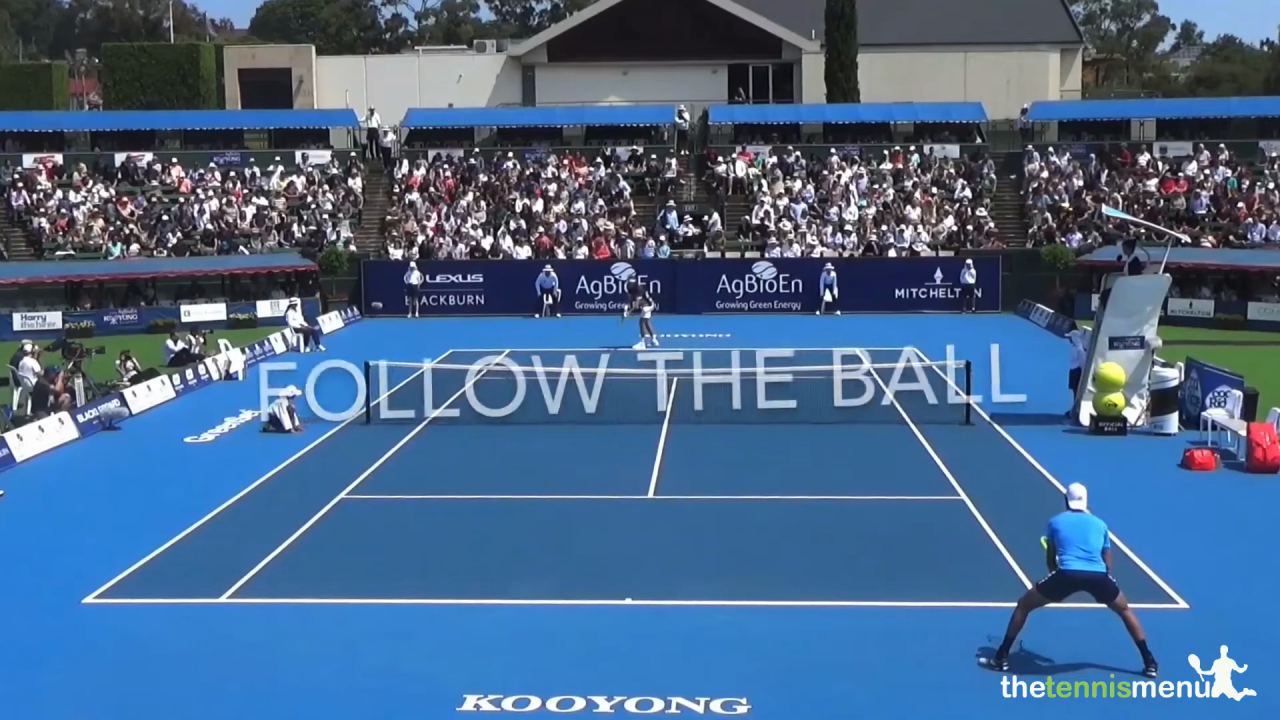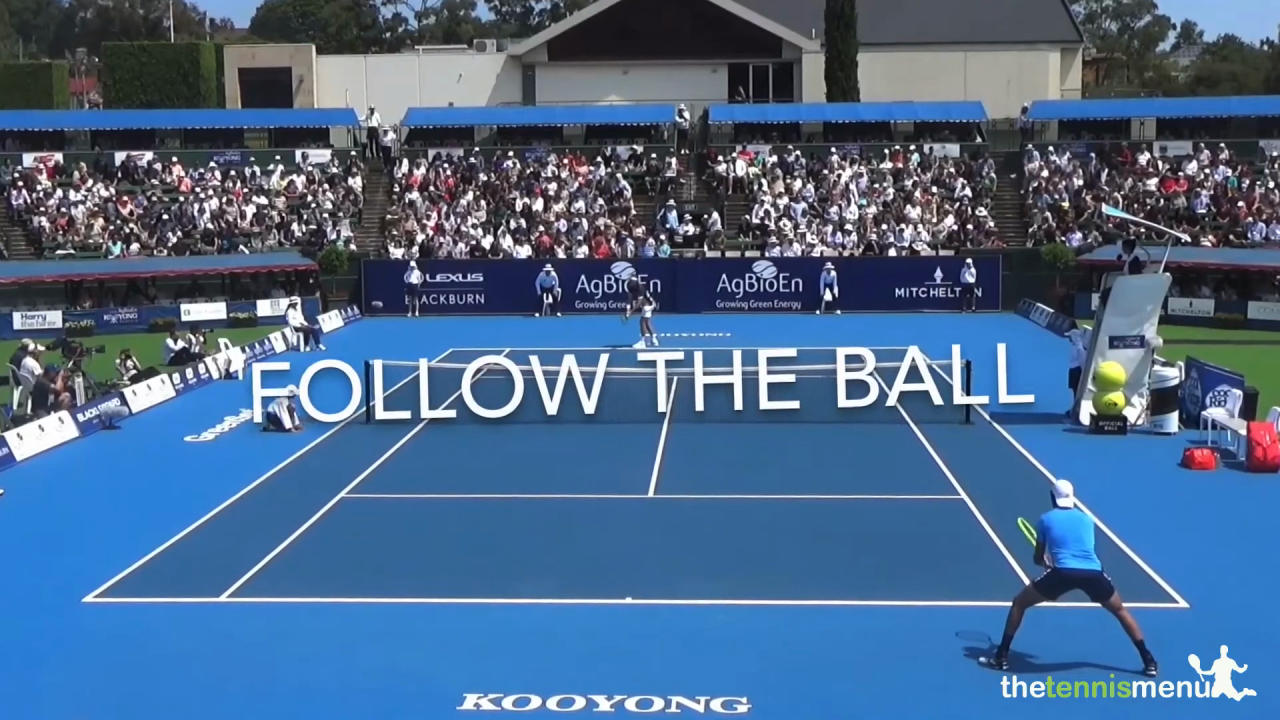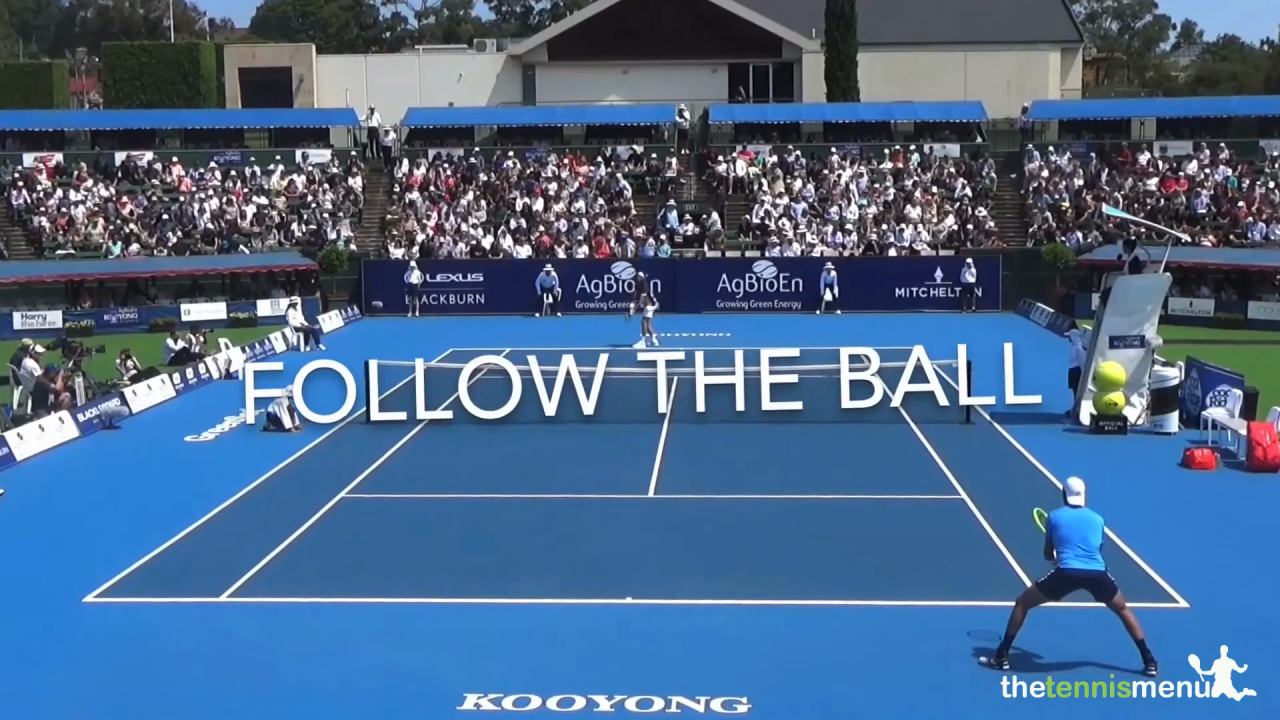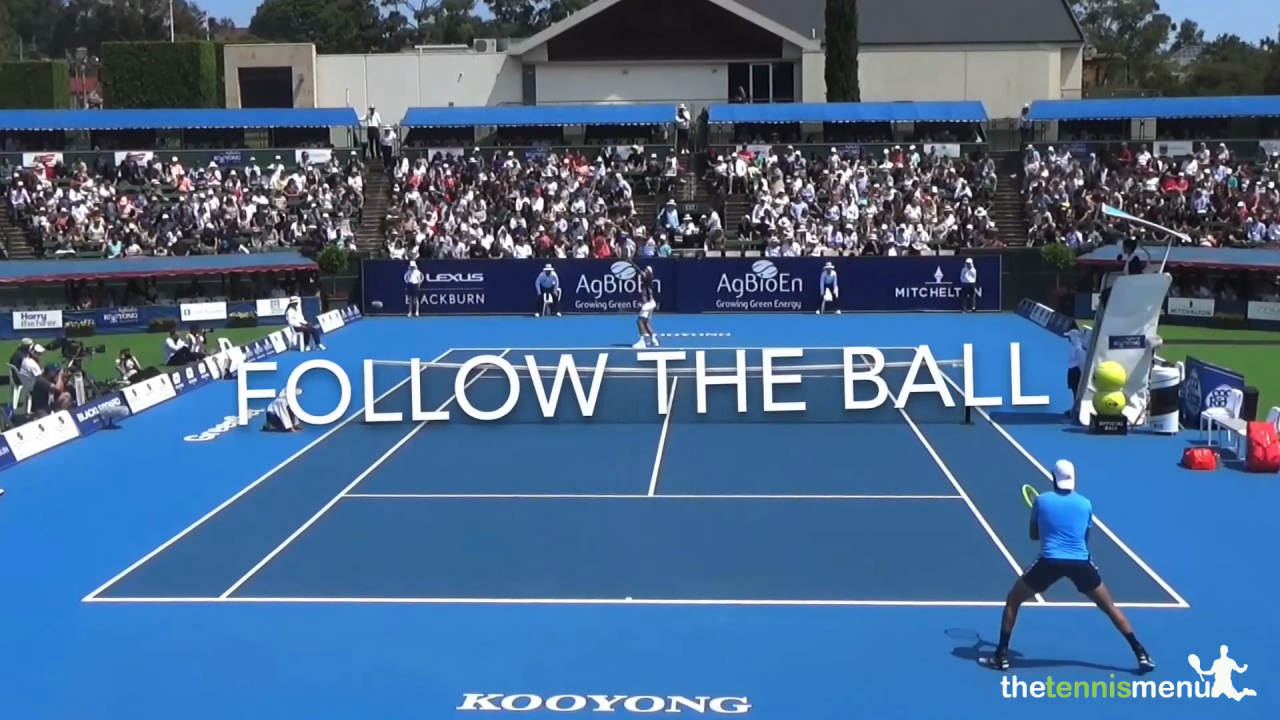
dt=0.4s
person 1, frame 1
left shoulder: (1055, 522)
right shoulder: (1100, 524)
left elbow: (1051, 562)
right elbow: (1108, 564)
left hip: (1067, 574)
right hip: (1098, 575)
left knee: (1023, 606)
right knee: (1125, 611)
left ankle: (1001, 658)
right ankle: (1149, 663)
person 1, frame 2
left shoulder: (1046, 519)
right shoulder: (1086, 519)
left elbow: (1038, 559)
left wrist: (1048, 563)
left hip: (1063, 572)
right hip: (1093, 573)
left knee: (1019, 604)
right knee: (1121, 611)
left ankle: (1001, 656)
right ankle: (1149, 662)
person 1, frame 3
left shoulder: (1055, 516)
right shoulder: (1097, 519)
left elbow: (1048, 555)
left hip: (1066, 573)
right hip: (1097, 573)
left knee: (1022, 604)
right knee: (1123, 611)
left ankle: (1002, 656)
right ankle: (1149, 662)
person 1, frame 4
left shoulder: (1042, 500)
right shoulder: (1086, 504)
left elbow: (1034, 535)
left hip: (1050, 562)
right hip: (1080, 563)
left knee: (1013, 600)
right knee: (1108, 607)
left ankle: (1001, 656)
right ankle: (1140, 654)
